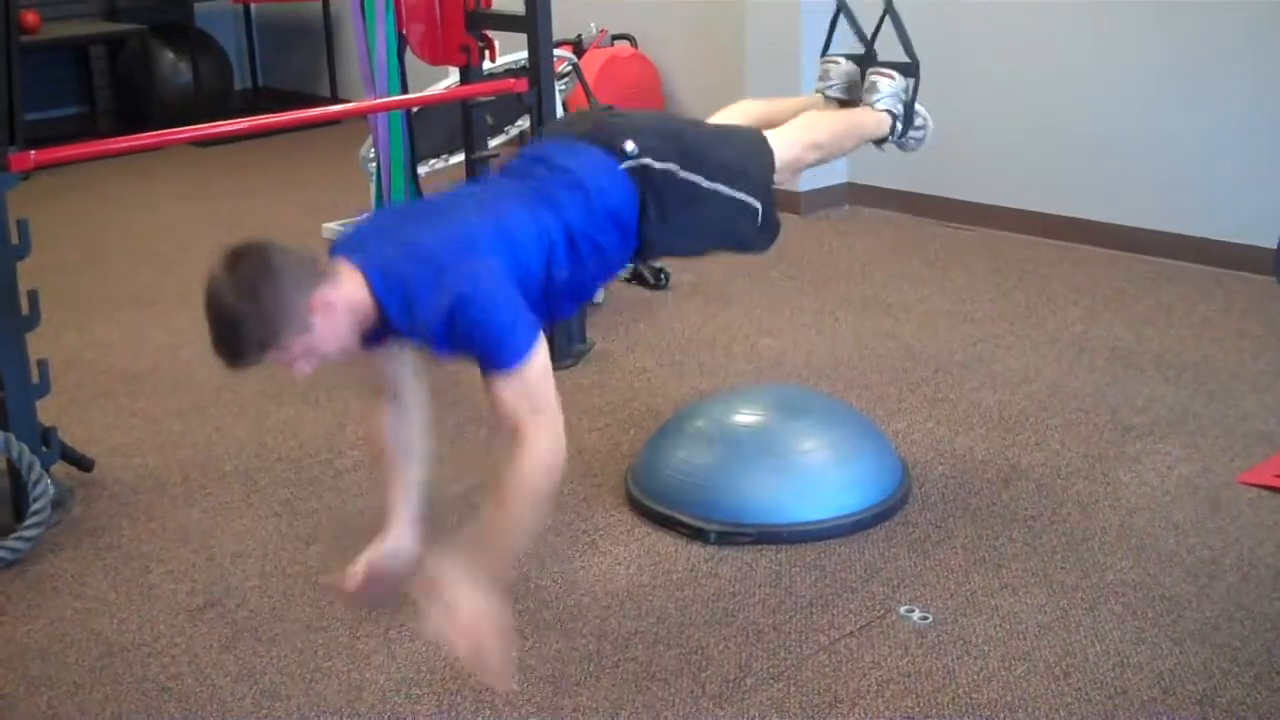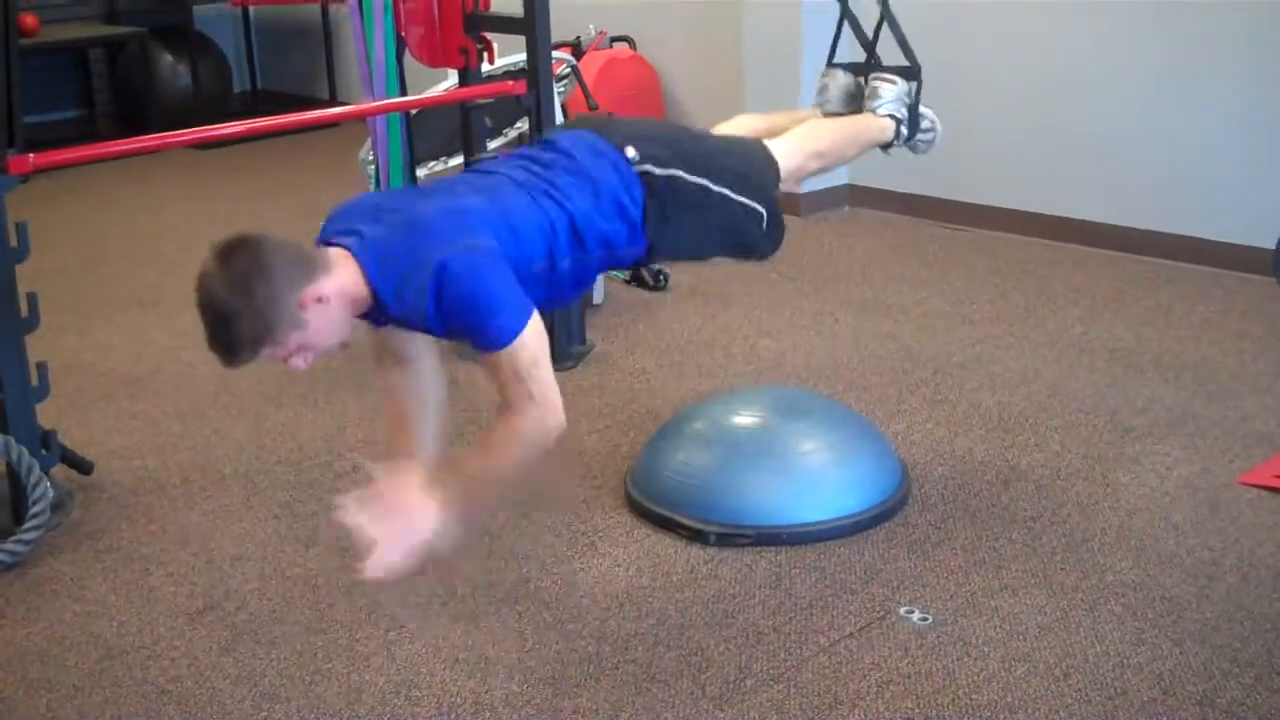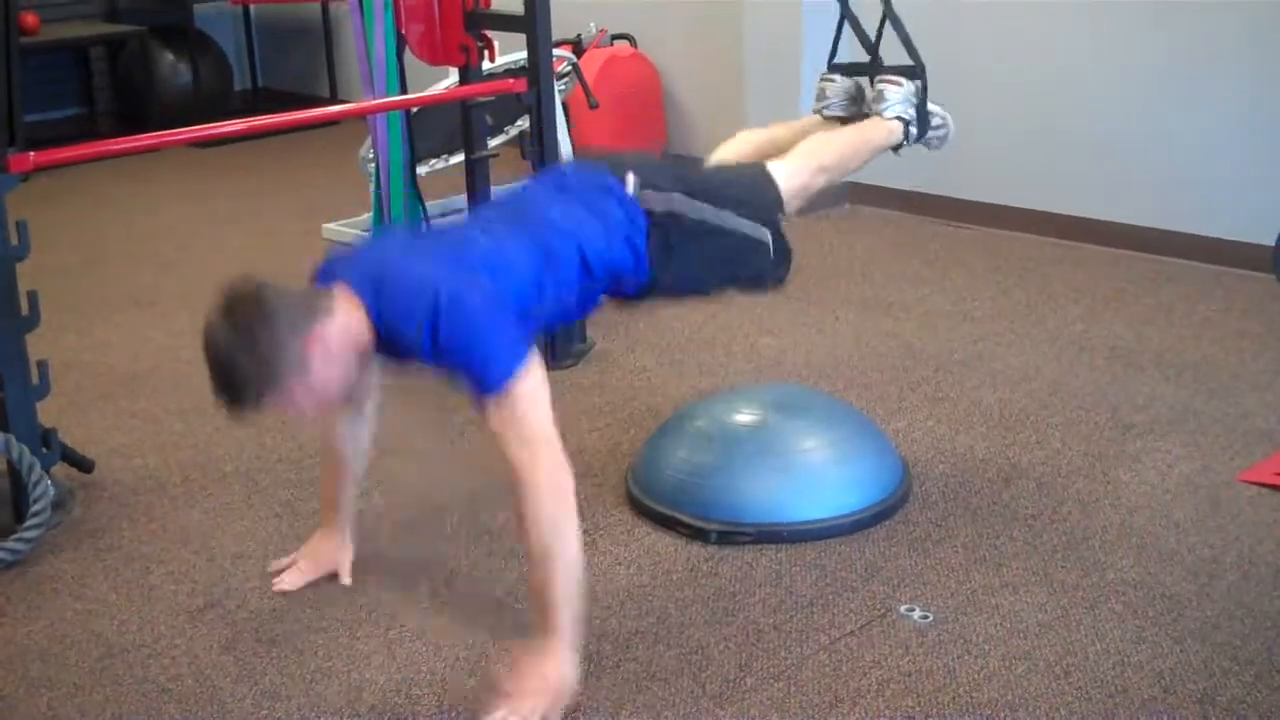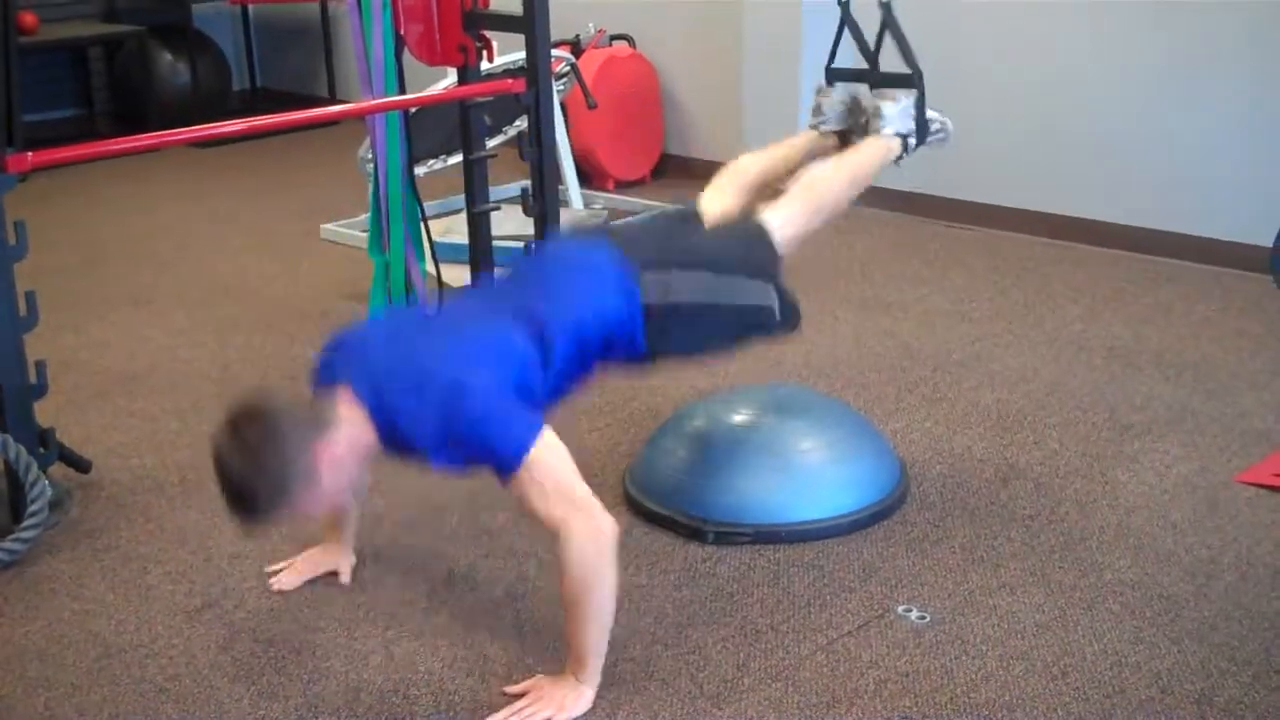
dt=0.1s
person 1, frame 1
left shoulder: (465, 291)
right shoulder: (346, 271)
left elbow: (540, 443)
right elbow: (398, 392)
left wrist: (475, 577)
right wrist: (401, 529)
left hip: (631, 178)
right hip: (565, 159)
left knee: (774, 157)
right knee: (717, 134)
left ankle: (883, 106)
right ankle: (833, 89)
person 1, frame 2
left shoulder: (458, 270)
right shoulder: (341, 255)
left elbow: (543, 415)
right elbow: (407, 361)
left wrist: (435, 495)
right wrist: (412, 481)
left hip: (637, 184)
right hip: (569, 159)
left knee: (783, 161)
right knee: (718, 140)
left ankle: (885, 114)
right ankle: (838, 92)
person 1, frame 3
left shoulder: (451, 311)
right shoulder: (335, 295)
left elbow: (545, 483)
right elbow: (352, 409)
left wrist: (558, 651)
right wrist: (335, 531)
left hip: (634, 223)
right hip: (570, 199)
left knee: (780, 187)
right knee: (722, 166)
left ankle: (893, 114)
right ankle: (829, 109)
person 1, frame 4
left shoulder: (454, 408)
right shoulder: (341, 368)
left elbow: (586, 529)
right wrist: (337, 541)
left hip: (633, 299)
right hip: (565, 270)
left knee: (774, 233)
right knee: (711, 215)
left ankle: (890, 131)
right ankle: (829, 124)
